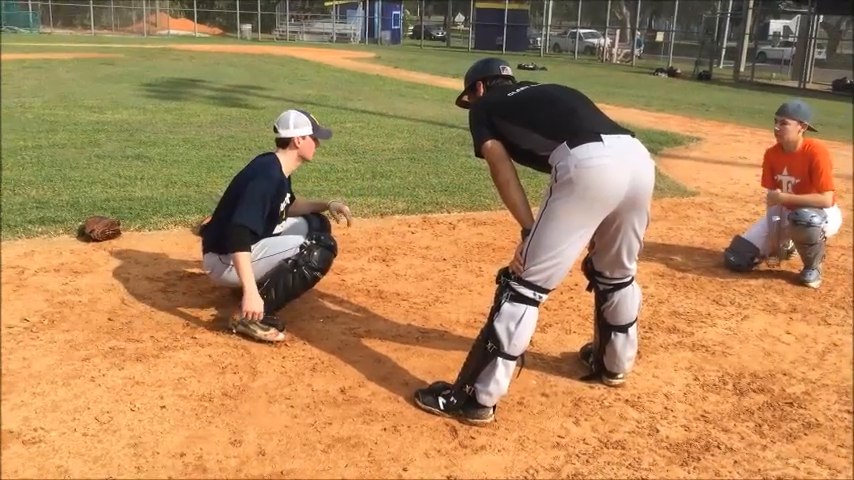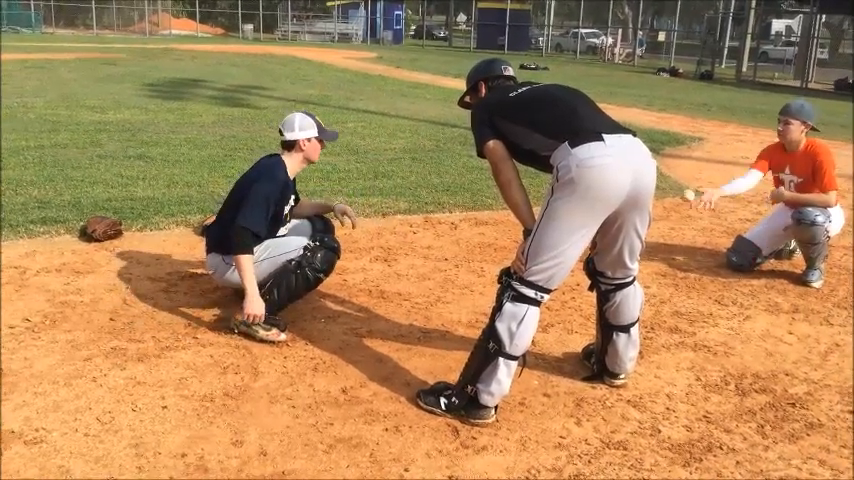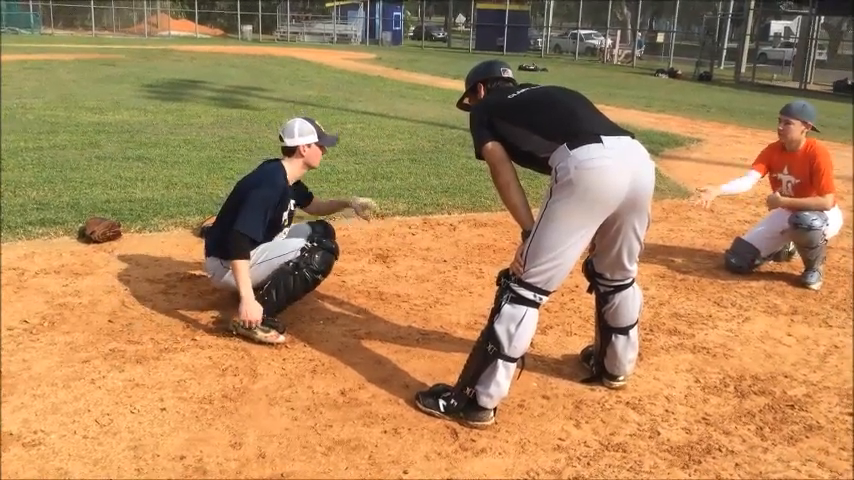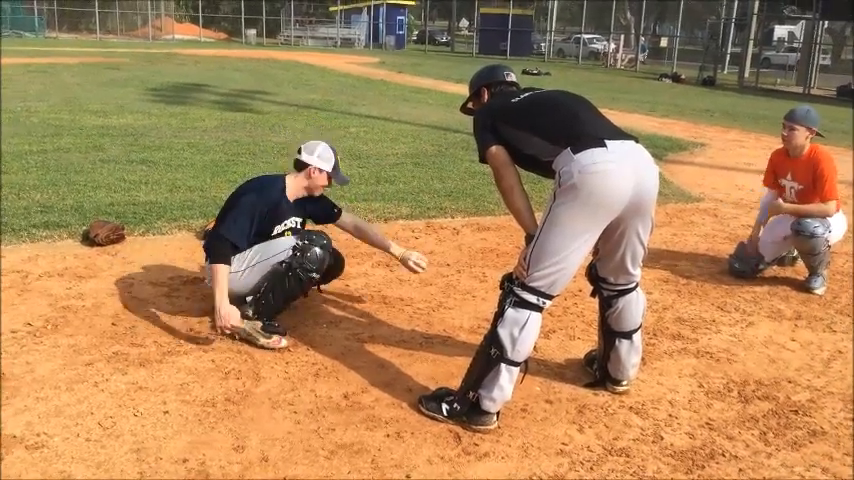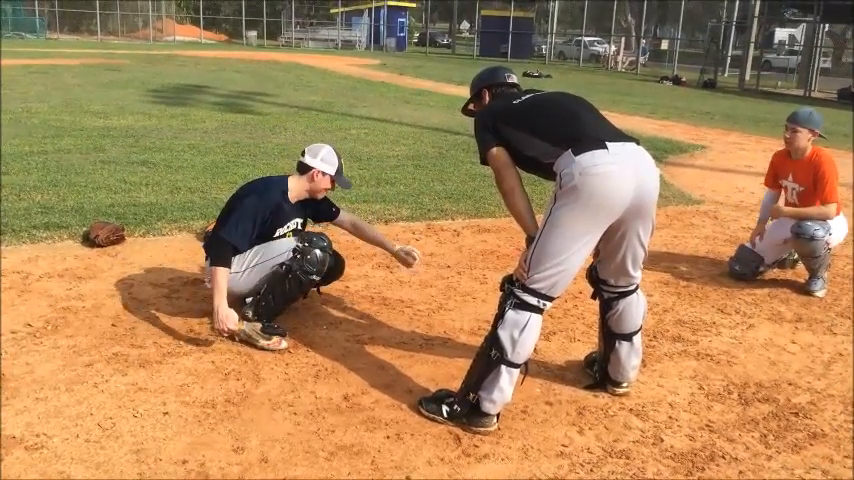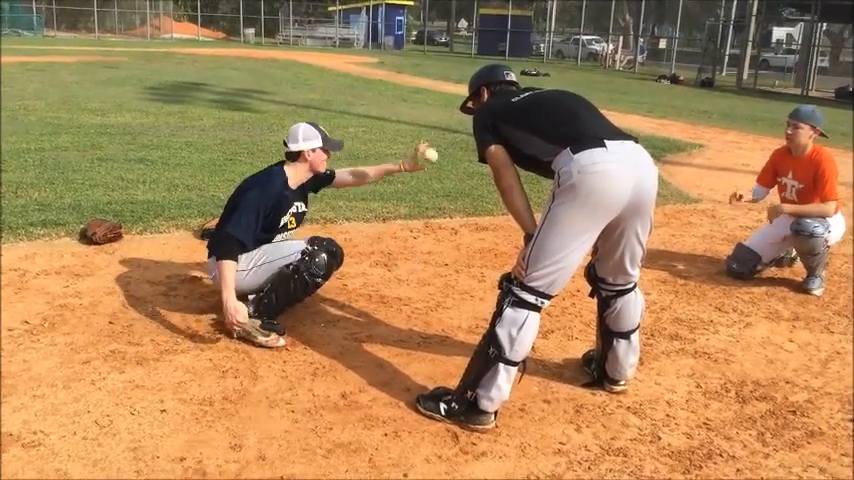
dt=0.3s
person 1, frame 1
left shoulder: (484, 106)
right shoulder: (550, 93)
left elbow: (502, 168)
left wrist: (530, 231)
left hip: (589, 167)
right hip: (638, 159)
left knee: (525, 285)
right knee: (616, 272)
left ankle: (475, 398)
right ankle: (613, 363)
person 1, frame 2
left shoulder: (486, 107)
right shoulder: (551, 93)
left elbow: (504, 168)
left wrist: (531, 231)
left hip: (591, 166)
right hip: (640, 158)
left knee: (526, 284)
right knee: (619, 273)
left ankle: (476, 398)
right ankle: (615, 363)
person 1, frame 3
left shoulder: (484, 108)
right shoulder: (549, 94)
left elbow: (502, 169)
left wrist: (530, 233)
left hip: (590, 167)
right hip: (638, 160)
left knee: (524, 286)
right knee: (617, 273)
left ankle: (475, 399)
right ankle: (614, 365)
person 1, frame 4
left shoulder: (488, 112)
right shoulder: (553, 99)
left elbow: (506, 174)
left wrist: (533, 237)
left hip: (594, 171)
right hip: (642, 164)
left knee: (528, 290)
right knee: (621, 278)
left ankle: (479, 404)
right ankle: (617, 370)
person 1, frame 5
left shoulder: (489, 114)
right shoulder: (554, 101)
left elbow: (507, 175)
left wrist: (534, 238)
left hip: (595, 173)
right hip: (642, 166)
left knee: (529, 291)
right knee: (621, 280)
left ankle: (478, 405)
right ankle: (618, 372)
person 1, frame 6
left shoulder: (488, 112)
right shoulder: (552, 98)
left elbow: (506, 174)
left wrist: (532, 236)
left hip: (594, 172)
right hip: (642, 165)
left knee: (527, 290)
right knee: (620, 279)
left ankle: (477, 403)
right ankle: (615, 370)
person 2, frame 1
left shoulder: (278, 169)
right shoulder: (267, 175)
left elbow: (288, 206)
right elbow: (238, 236)
left wrist: (327, 205)
right wrist: (251, 292)
right hip: (226, 260)
left knee: (317, 225)
right knee: (322, 248)
left ankle: (261, 283)
right ankle: (250, 316)
person 2, frame 2
left shoulder: (283, 171)
right shoulder: (272, 178)
left elbow: (293, 208)
right elbow: (240, 238)
left wrist: (332, 207)
right wrist: (252, 295)
right hip: (229, 261)
left knee: (320, 227)
right knee: (325, 249)
left ankle: (265, 284)
right ankle: (255, 316)
person 2, frame 3
left shoulder: (287, 177)
right shoulder: (269, 185)
left elbow: (311, 205)
right elbow: (235, 244)
left wrist: (349, 203)
right wrist: (249, 300)
left hip: (253, 250)
right hip: (229, 264)
left knee: (322, 234)
right knee: (324, 252)
left ankle: (262, 286)
right ankle: (251, 318)
person 2, frame 4
left shoulder: (307, 197)
right shoulder: (262, 195)
left elbow: (351, 224)
right elbow: (220, 247)
left wrist: (399, 253)
right wrist: (222, 305)
left hip: (257, 262)
right hip: (232, 270)
left knee: (331, 261)
right knee: (316, 247)
left ankle: (258, 295)
right ankle: (254, 316)
person 2, frame 5
left shoulder: (311, 197)
right shoulder: (265, 197)
left elbow: (350, 222)
right elbow: (221, 251)
left wrist: (395, 249)
right wrist: (221, 307)
left hip: (263, 264)
right hip: (231, 274)
left knee: (332, 266)
right knee: (315, 249)
left ankle: (261, 297)
right ankle: (254, 320)
person 2, frame 6
left shoulder: (303, 178)
right shoulder: (265, 188)
left elbow: (353, 176)
right elbow: (228, 245)
left wrist: (401, 166)
right wrist: (229, 301)
left hip: (263, 257)
right hip: (234, 267)
left knee: (330, 253)
right knee: (321, 256)
right ankle: (253, 315)
person 3, frame 1
left shoulder: (816, 152)
right shoulder: (771, 154)
left elbow: (827, 199)
right elbow: (771, 198)
left wrist: (783, 198)
right wrist: (773, 237)
left hip: (823, 214)
right hip: (786, 211)
left knee: (804, 219)
right knee: (736, 259)
left ankle: (813, 265)
right ankle: (785, 247)
person 3, frame 2
left shoulder: (819, 152)
right shoulder: (772, 151)
left elbow: (830, 199)
right elbow: (749, 179)
left wrist: (788, 195)
right wrist: (718, 192)
left hip: (824, 214)
right hip: (788, 210)
left knee: (807, 218)
right knee: (738, 260)
left ankle: (816, 266)
right ankle: (786, 246)
person 3, frame 3
left shoulder: (817, 153)
right shoulder: (772, 150)
left elbow: (826, 202)
right elbow: (749, 180)
left wrist: (782, 201)
right wrist: (717, 190)
left hip: (822, 216)
right hip: (787, 212)
left knee: (804, 223)
right knee: (737, 261)
left ankle: (814, 267)
right ankle: (784, 247)
person 3, frame 4
left shoulder: (821, 159)
right shoulder: (777, 156)
left elbow: (829, 209)
right elbow: (770, 195)
left wrist: (785, 207)
right wrist: (757, 228)
left hip: (827, 221)
right hip: (790, 218)
left knee: (806, 229)
right knee: (740, 266)
left ankle: (818, 273)
right ankle: (788, 252)
person 3, frame 5
left shoulder: (822, 161)
right shoulder: (779, 157)
left elbow: (829, 211)
right elbow: (772, 193)
left wrist: (784, 211)
right wrist: (761, 224)
left hip: (828, 224)
right hip: (791, 220)
left knee: (807, 232)
right knee: (740, 269)
left ankle: (818, 275)
right ankle: (789, 254)
person 3, frame 6
left shoulder: (823, 160)
right shoulder: (779, 155)
left elbow: (828, 209)
right elbow: (762, 189)
left wrist: (784, 208)
right wrist: (746, 197)
left hip: (825, 222)
right hip: (790, 219)
left knee: (806, 229)
right knee: (738, 267)
left ankle: (816, 274)
right ankle: (787, 253)
